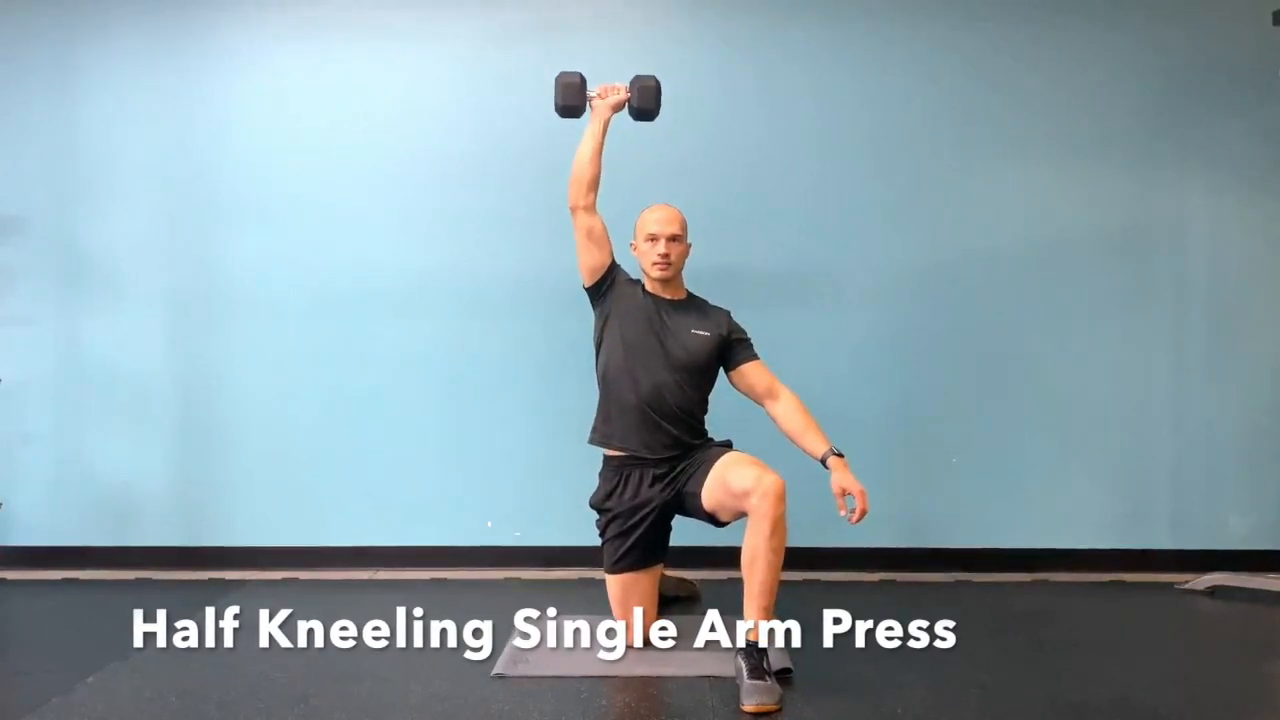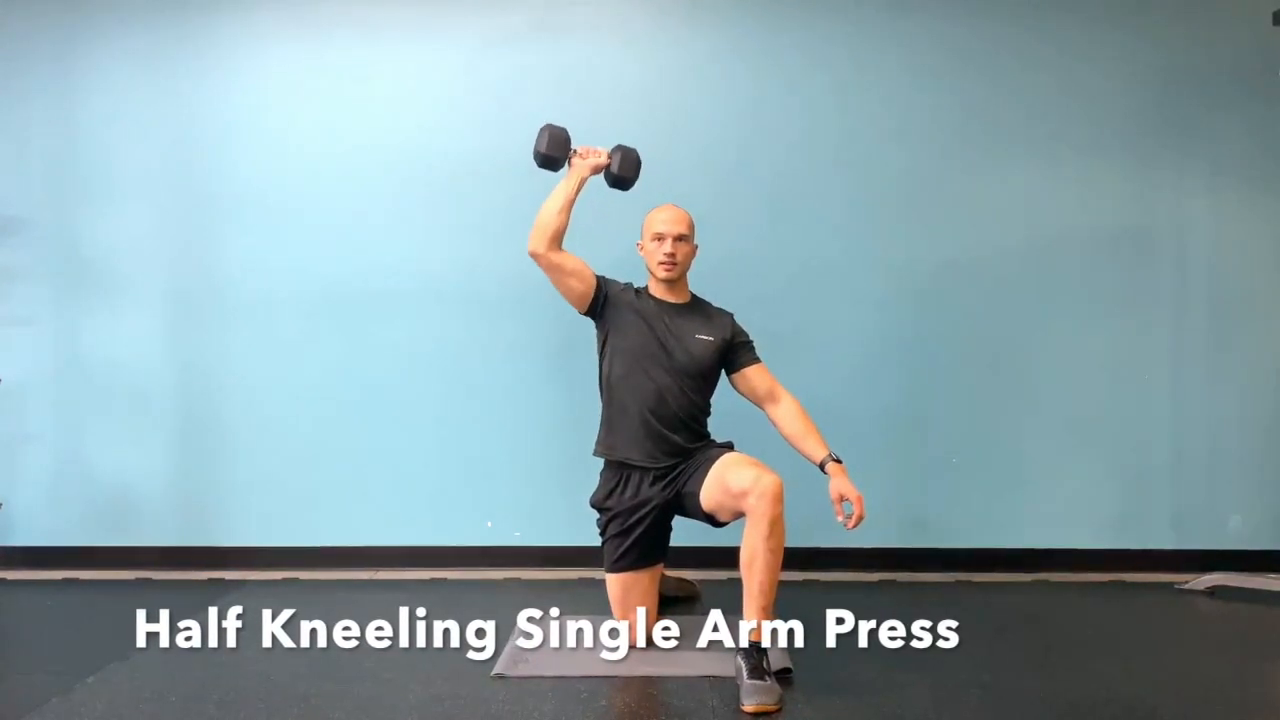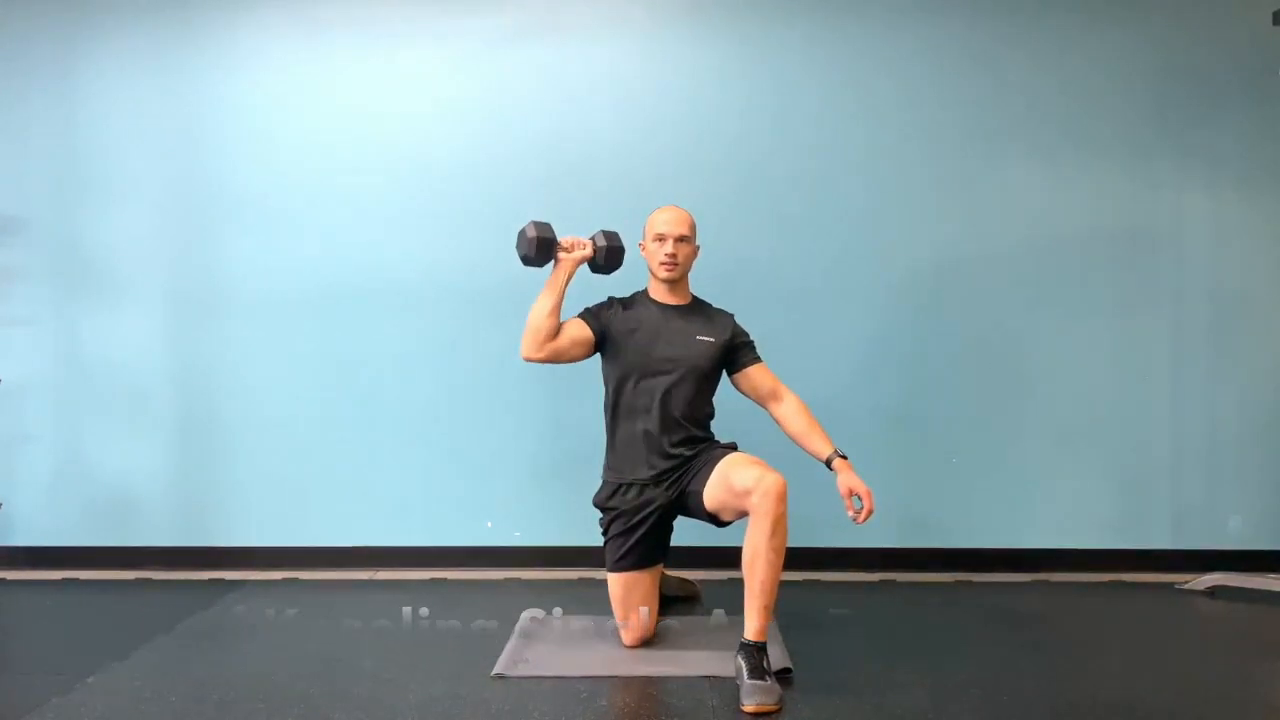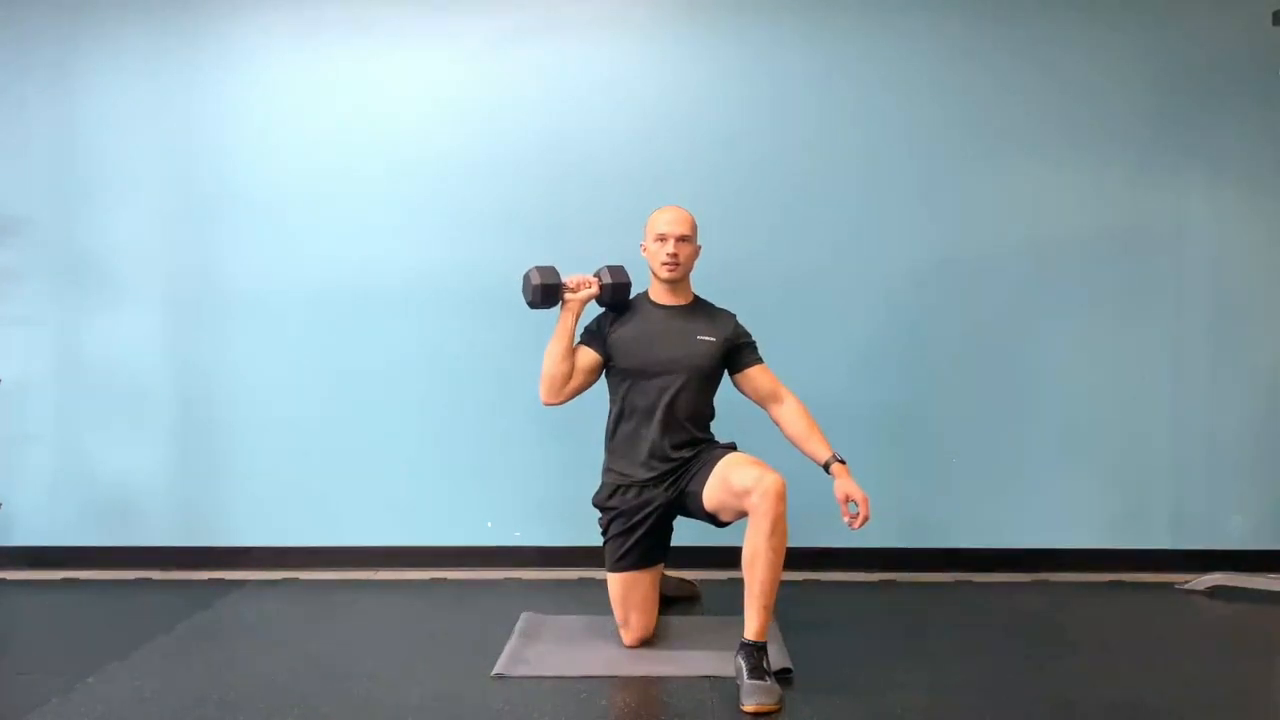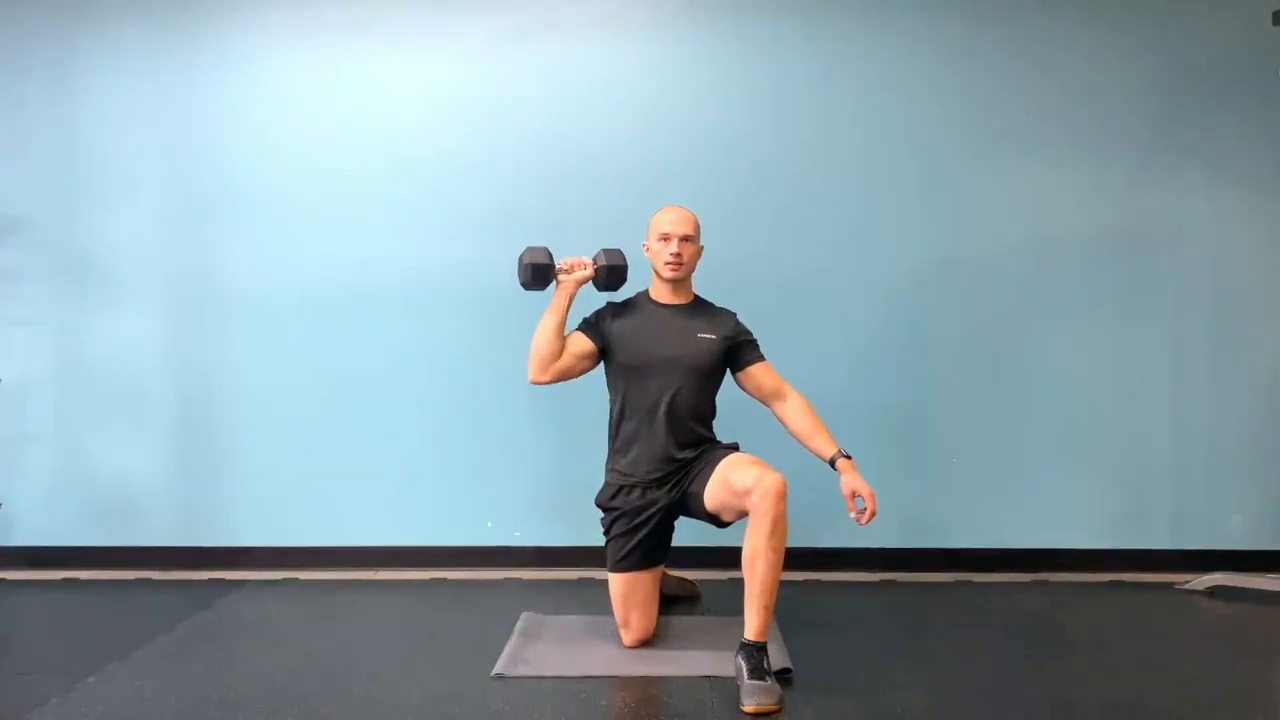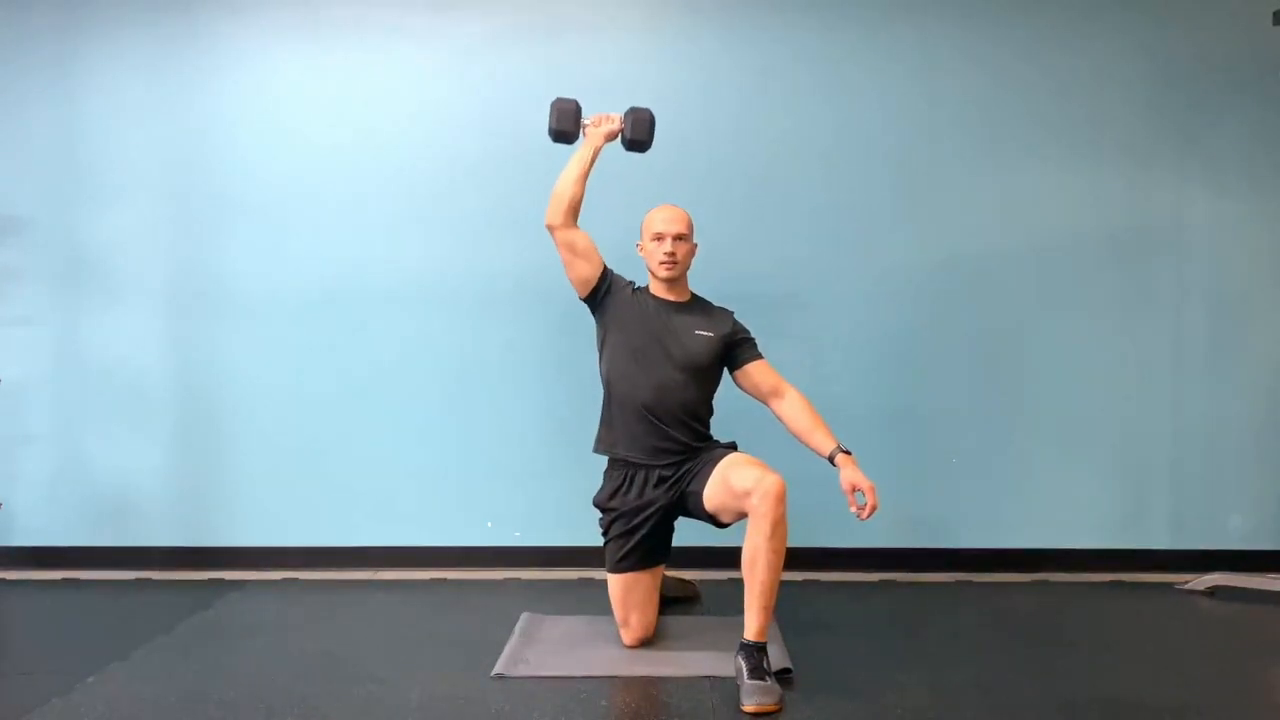
dt=0.5s
person 1, frame 1
left shoulder: (716, 323)
right shoulder: (612, 295)
left elbow: (773, 395)
right elbow: (581, 203)
left wrist: (833, 460)
right wrist: (601, 117)
left hip: (693, 463)
right hip: (626, 477)
left knee: (767, 488)
right knee: (635, 635)
left ankle: (752, 651)
right ankle: (660, 580)
person 1, frame 2
left shoulder: (719, 325)
right shoulder: (614, 304)
left elbow: (775, 398)
right elbow: (542, 248)
left wrist: (832, 465)
right wrist: (579, 175)
left hip: (694, 465)
right hip: (628, 479)
left knee: (766, 487)
right knee: (633, 634)
left ankle: (752, 650)
right ankle: (657, 578)
person 1, frame 3
left shoulder: (720, 326)
right shoulder: (613, 316)
left elbow: (778, 398)
right elbow: (535, 349)
left wrist: (838, 462)
right wrist: (562, 272)
left hip: (698, 465)
right hip: (631, 481)
left knee: (769, 487)
right knee: (635, 635)
left ankle: (752, 651)
right ankle: (654, 580)
person 1, frame 4
left shoulder: (722, 326)
right shoulder: (614, 321)
left elbow: (778, 400)
right elbow: (553, 392)
left wrist: (835, 466)
right wrist: (569, 312)
left hip: (697, 464)
right hip: (631, 482)
left knee: (768, 487)
right knee: (634, 636)
left ankle: (753, 651)
right ankle: (652, 578)
person 1, frame 5
left shoulder: (723, 325)
right shoulder: (615, 319)
left elbow: (782, 397)
right elbow: (542, 371)
left wrist: (842, 462)
right wrist: (565, 290)
left hip: (700, 466)
right hip: (633, 483)
left knee: (768, 486)
right knee: (635, 635)
left ankle: (752, 652)
right ankle: (657, 579)
person 1, frame 6
left shoulder: (720, 324)
right shoulder: (614, 299)
left elbow: (780, 395)
right elbow: (558, 221)
left wrist: (841, 459)
right wrist: (593, 143)
left hip: (697, 466)
right hip: (631, 479)
left knee: (768, 488)
right knee: (635, 636)
left ankle: (752, 651)
right ankle: (656, 573)
